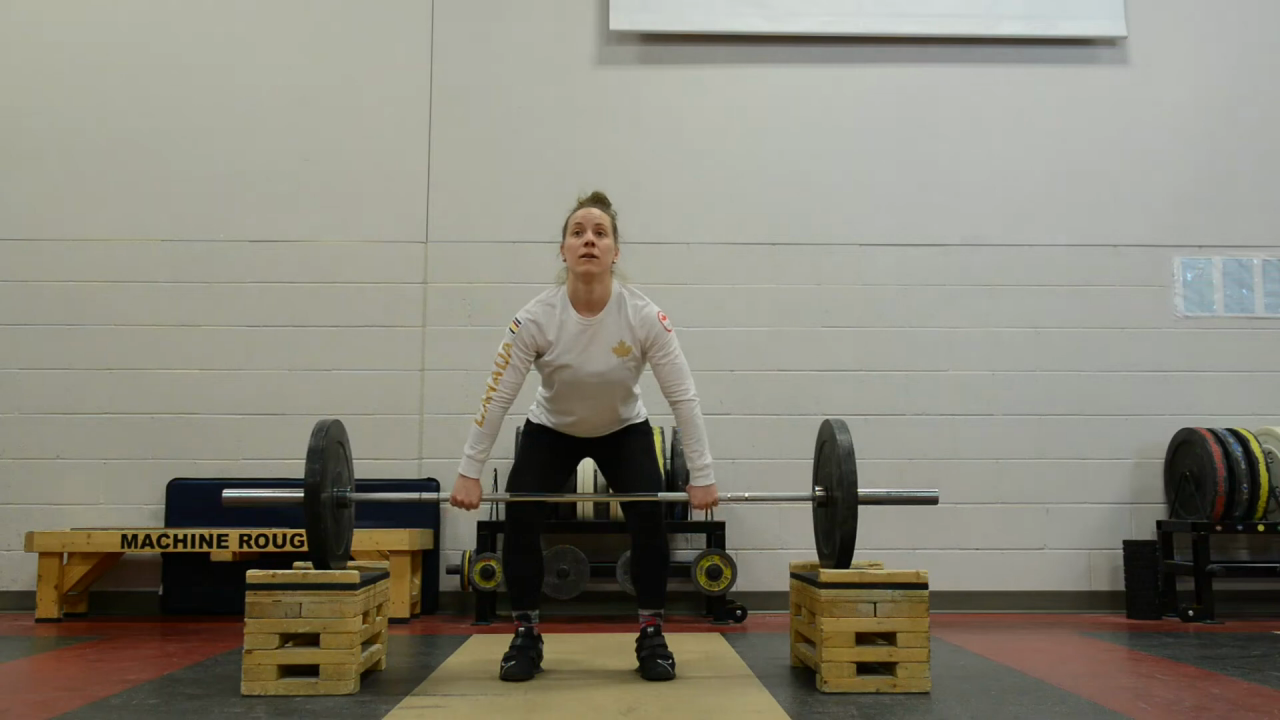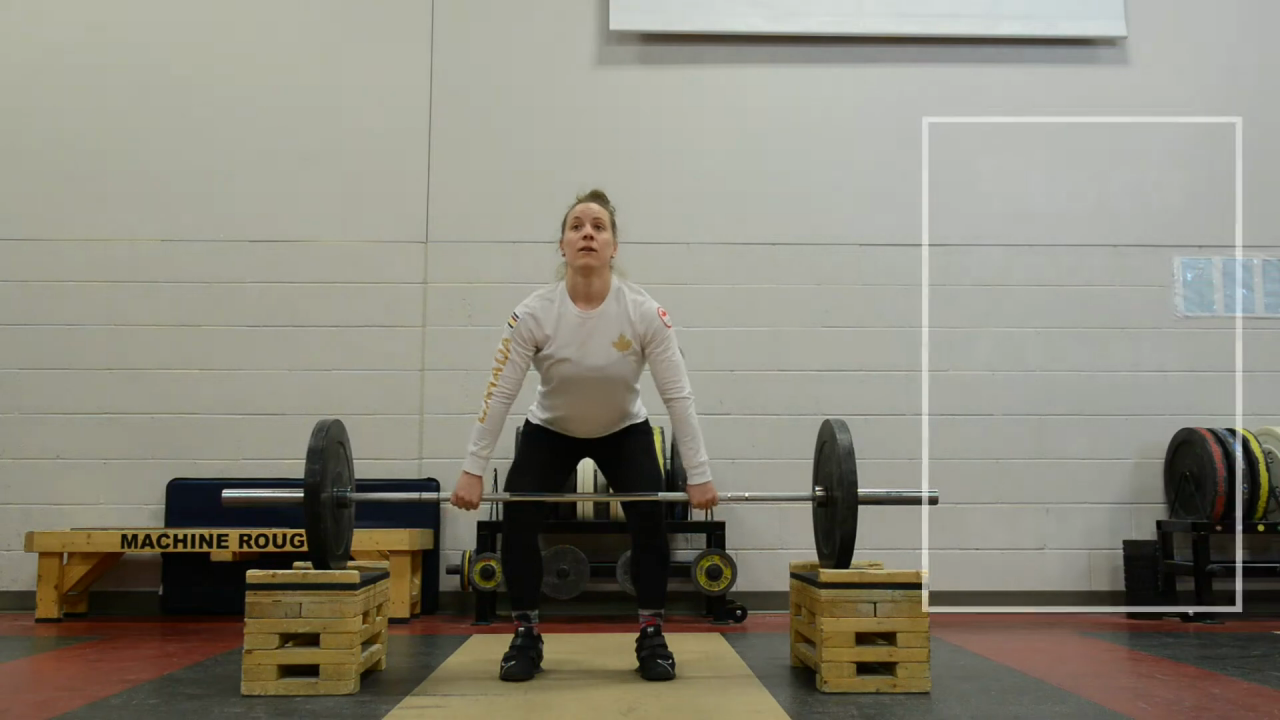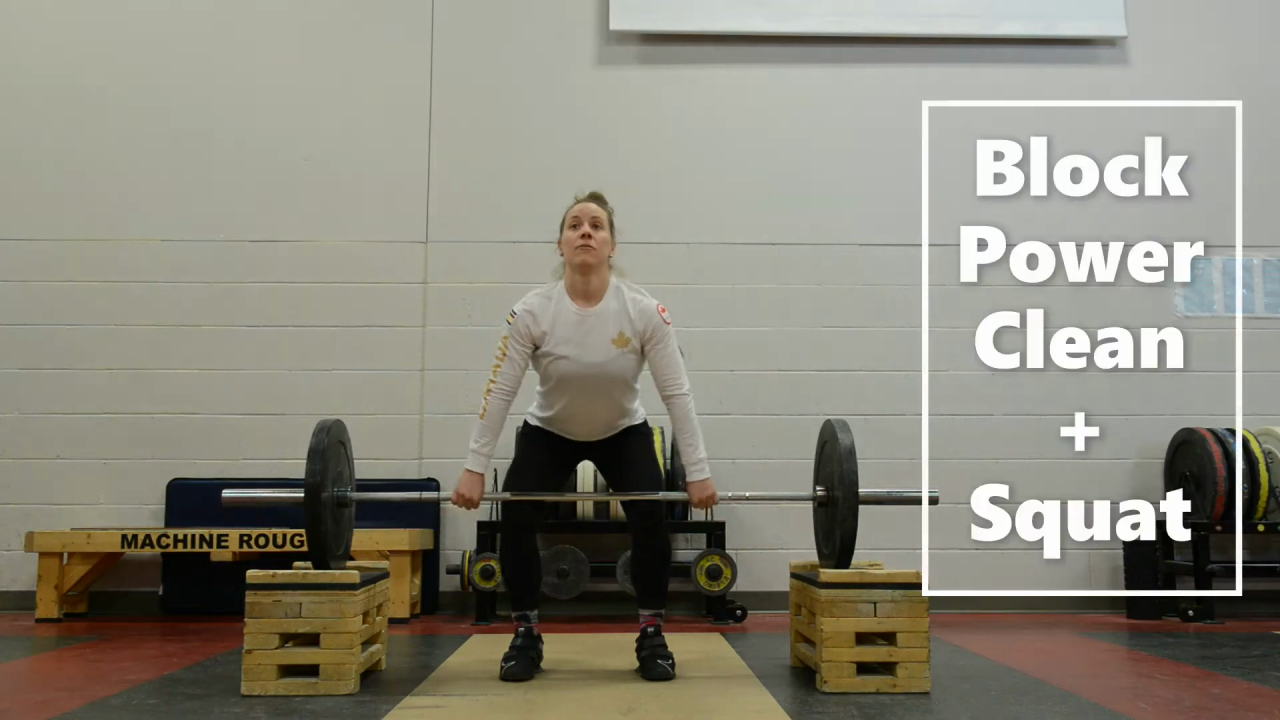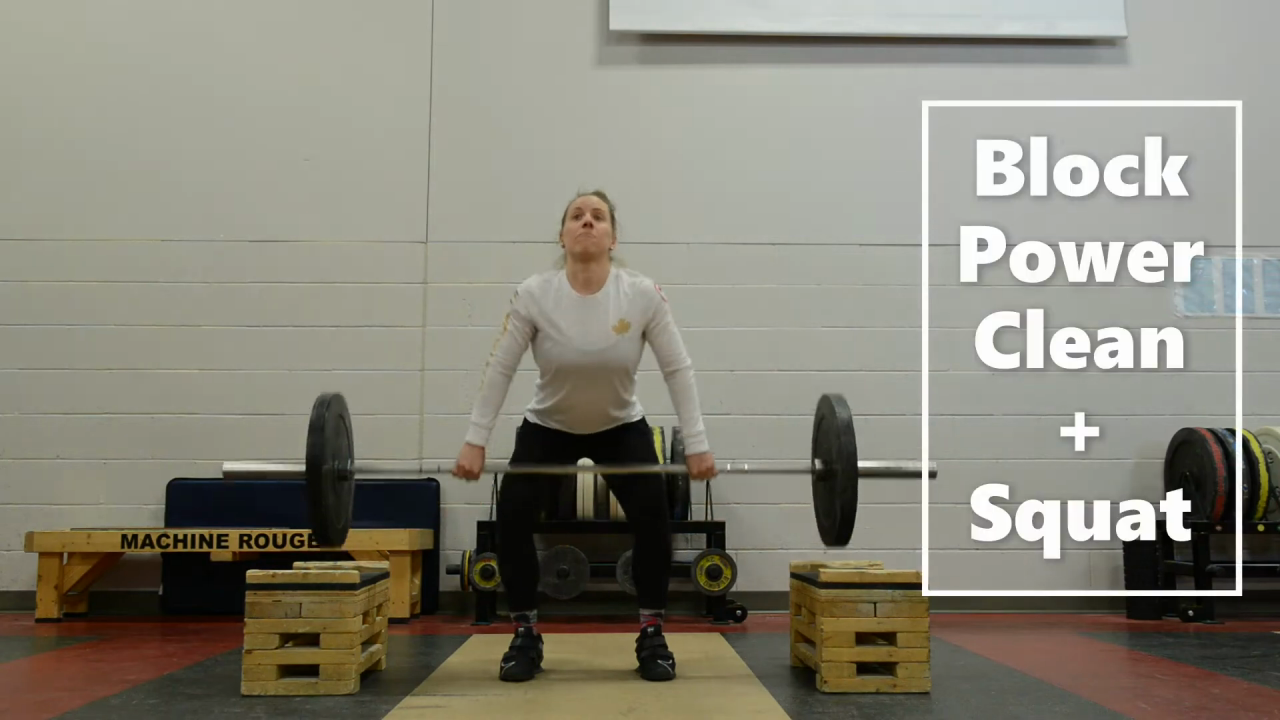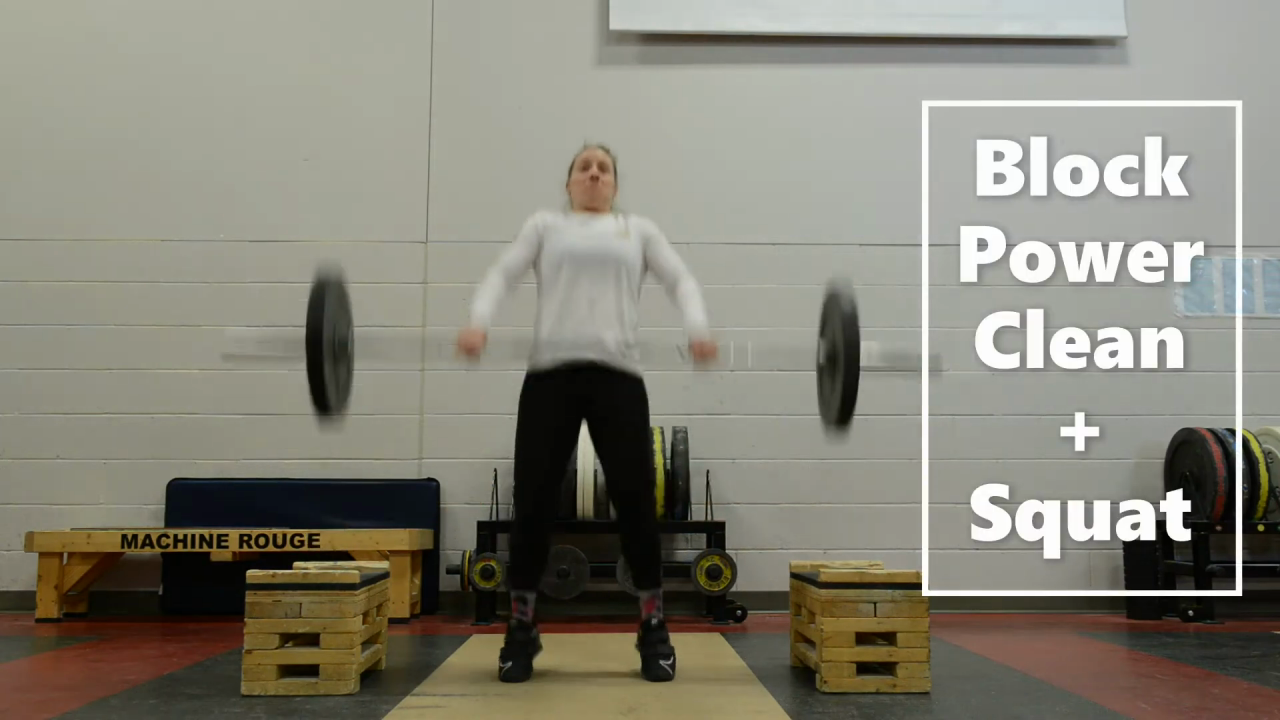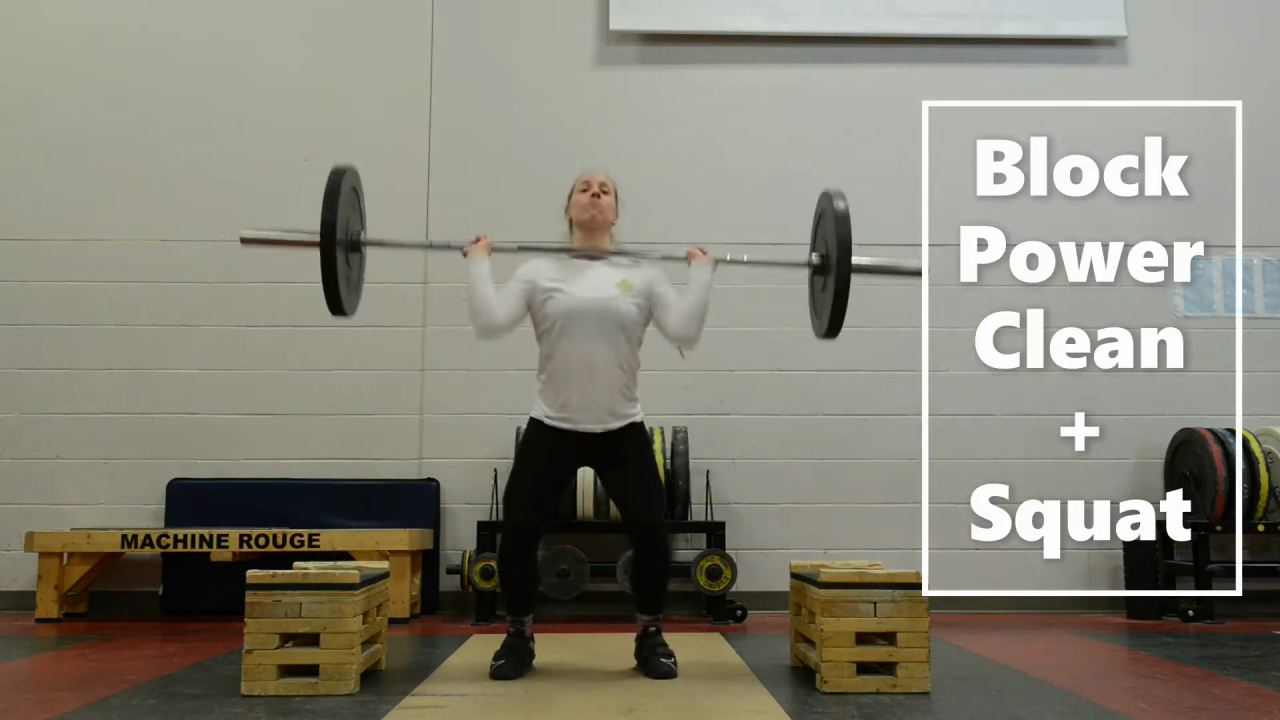
dt=0.3s
person 1, frame 1
left shoulder: (645, 317)
right shoulder: (535, 318)
left elbow: (683, 397)
right elbow: (497, 396)
left wrist: (702, 476)
right wrist: (469, 472)
left hip: (624, 431)
right hip: (550, 432)
left knee: (648, 518)
right knee: (520, 518)
left ankle: (652, 637)
right ankle: (525, 637)
person 1, frame 2
left shoulder: (645, 312)
right shoulder: (534, 313)
left elbow: (678, 395)
right elbow: (499, 393)
left wrist: (699, 475)
right wrist: (472, 470)
left hip: (624, 432)
right hip: (550, 432)
left knee: (649, 518)
right knee: (519, 518)
left ankle: (651, 636)
right ankle: (526, 637)
person 1, frame 3
left shoulder: (644, 310)
right shoulder: (532, 310)
left elbow: (676, 392)
right elbow: (500, 390)
left wrist: (698, 472)
right wrist: (474, 467)
left hip: (623, 432)
right hip: (548, 432)
left knee: (650, 518)
right knee: (516, 519)
left ankle: (651, 636)
right ankle: (526, 637)
person 1, frame 4
left shoulder: (643, 294)
right shoulder: (534, 294)
left elbow: (678, 369)
right elbow: (498, 371)
left wrist: (697, 444)
right wrist: (475, 440)
left hip: (621, 428)
right hip: (548, 428)
left knee: (652, 517)
right knee: (512, 518)
left ankle: (651, 634)
right ankle: (525, 636)
person 1, frame 5
left shoulder: (638, 229)
right shoulder: (545, 224)
left elbow: (681, 281)
right elbow: (502, 274)
left wrist: (698, 330)
right wrist: (477, 323)
left hip: (617, 378)
right hip: (551, 376)
left knee: (634, 500)
right knee: (534, 501)
left ankle: (652, 628)
right ankle: (522, 628)
person 1, frame 6
left shoulder: (643, 275)
right shoulder: (539, 271)
left elbow: (685, 333)
right elbow: (489, 324)
left wrist: (701, 277)
right wrist: (478, 262)
left hip: (621, 429)
right hip: (552, 427)
left knee: (650, 530)
right knee: (517, 532)
left ankle: (650, 637)
right ankle: (519, 637)
